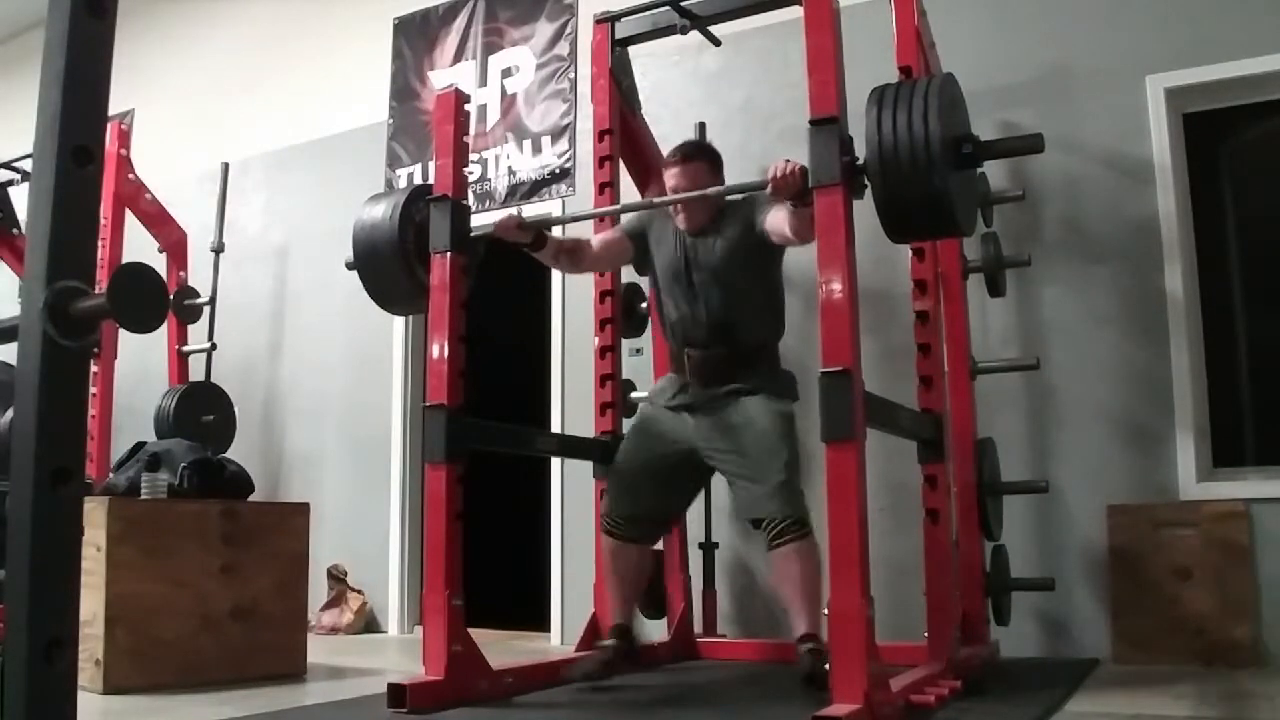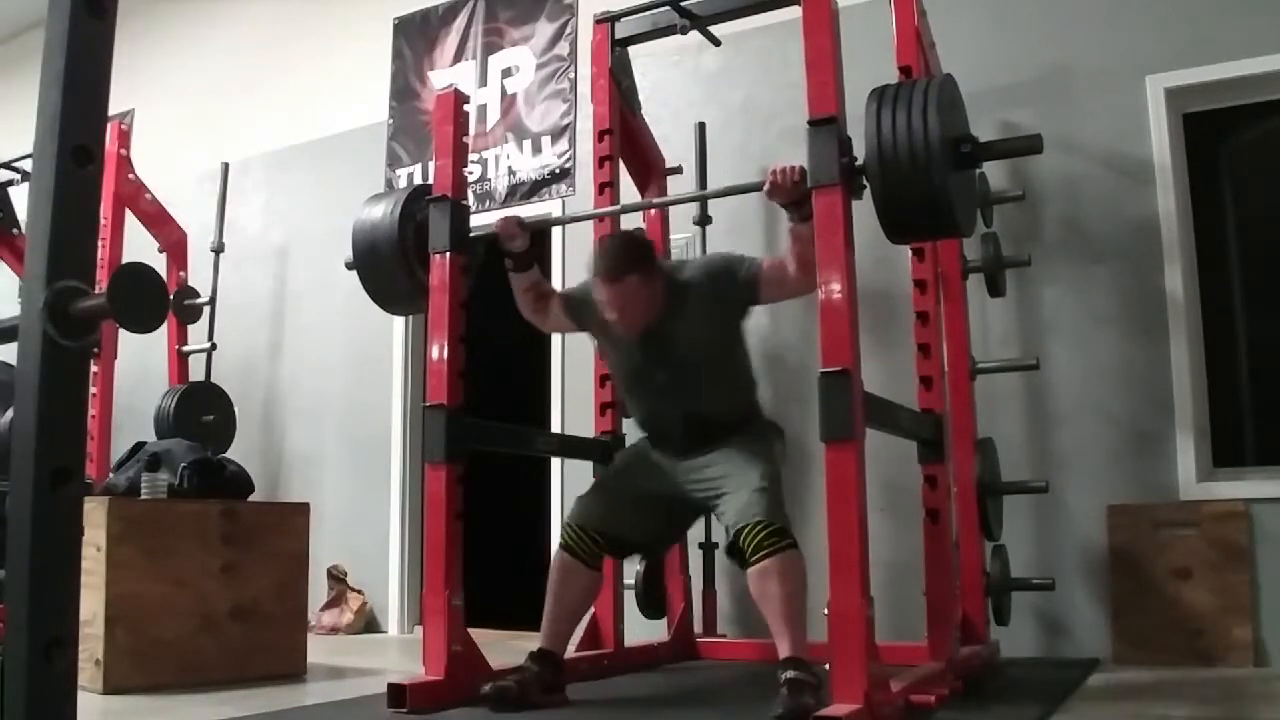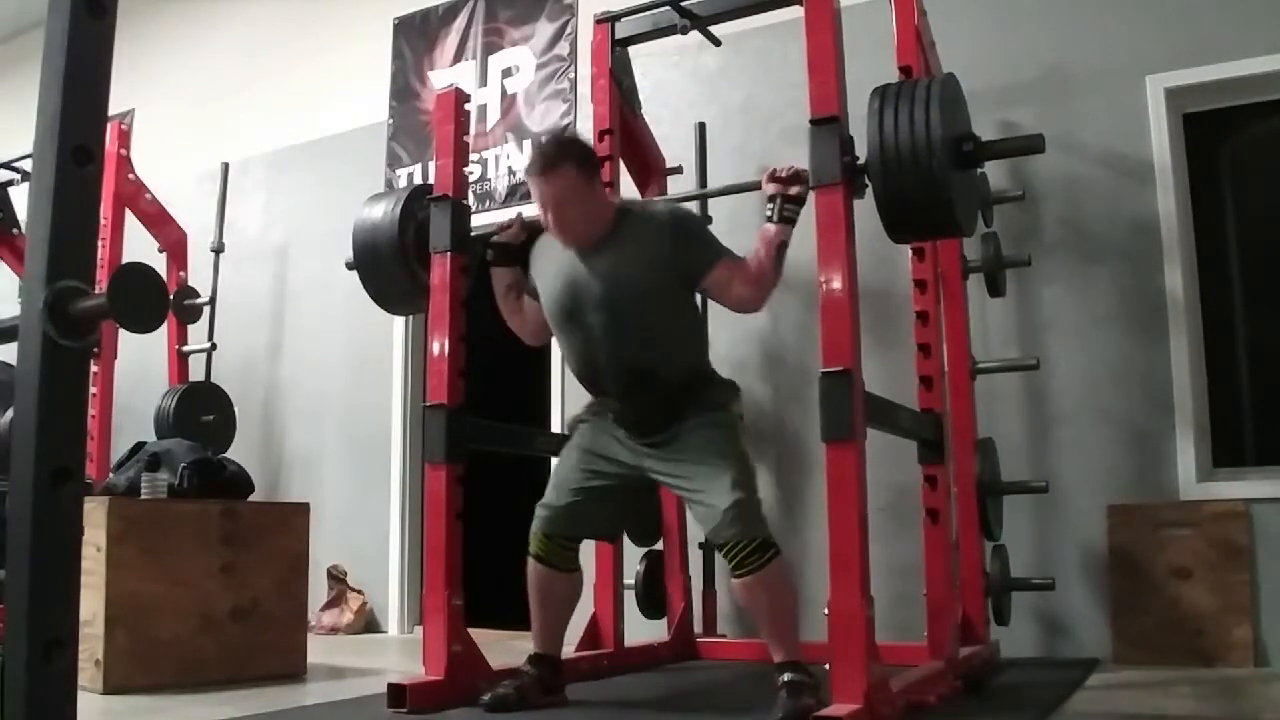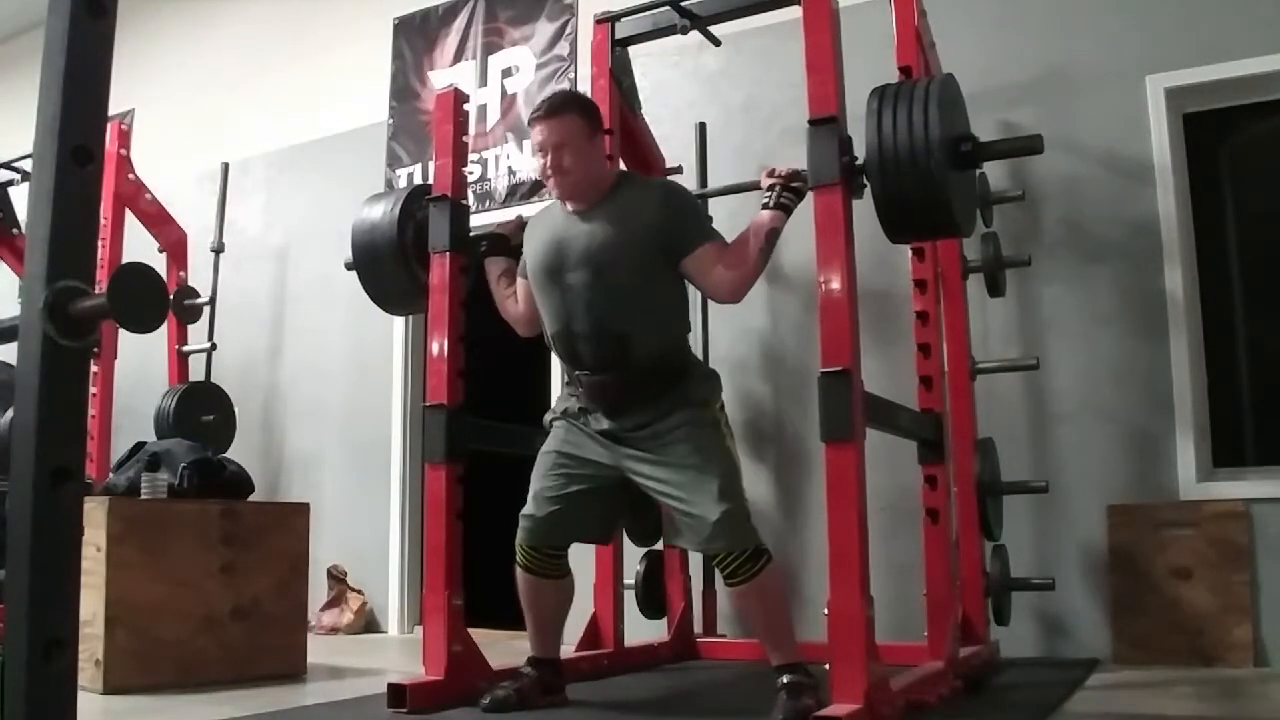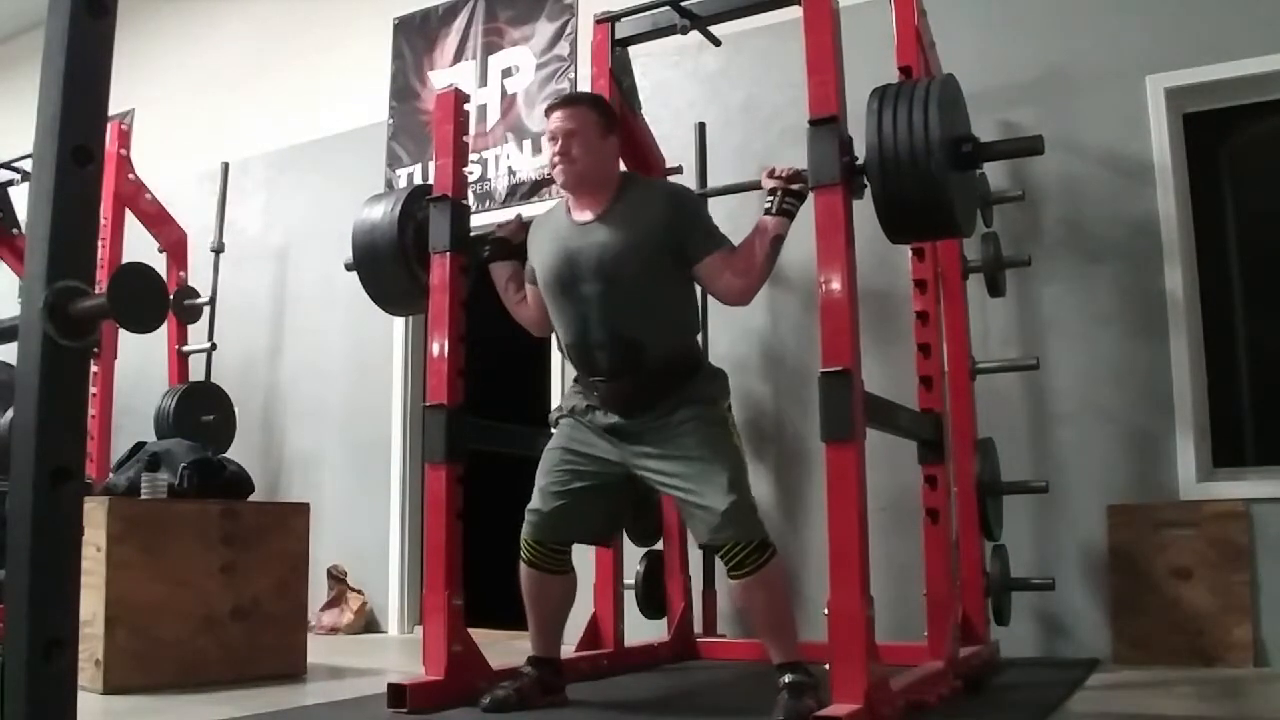
dt=0.3s
person 1, frame 1
left shoulder: (751, 217)
right shoulder: (653, 227)
left elbow: (800, 230)
right elbow: (583, 256)
left wrist: (798, 192)
right wrist: (532, 240)
left hip: (749, 393)
right hip: (678, 394)
left knee: (780, 513)
right knee: (622, 511)
left ankle: (812, 647)
right ankle: (619, 639)
person 1, frame 2
left shoulder: (709, 282)
right shoulder: (593, 302)
left elbow: (799, 279)
right elbow: (544, 311)
left wrist: (798, 211)
right wrist: (521, 260)
left hip: (734, 444)
right hip: (658, 452)
left knee: (760, 523)
right knee: (581, 531)
left ankle: (796, 672)
right ankle: (545, 668)
person 1, frame 3
left shoulder: (665, 227)
right shoulder: (543, 255)
left elbow: (750, 289)
right elbow: (531, 329)
left wrist: (780, 214)
right wrist: (503, 257)
left hip: (693, 419)
right hip: (609, 425)
left knee: (741, 533)
right knee: (548, 534)
right ankle: (544, 670)
person 1, frame 4
left shoulder: (659, 202)
right shoulder: (539, 228)
left elbow: (728, 282)
right elbow: (525, 318)
left wrist: (774, 207)
right wrist: (495, 249)
left hip: (671, 412)
right hip: (582, 415)
left knee: (730, 543)
right knee: (535, 540)
person 1, frame 5
left shoulder: (666, 204)
right shoulder: (544, 231)
left elbow: (736, 284)
right elbow: (537, 318)
left wrist: (778, 209)
right wrist: (499, 255)
left hip: (679, 409)
right hip: (590, 413)
left knee: (736, 536)
right knee: (540, 536)
